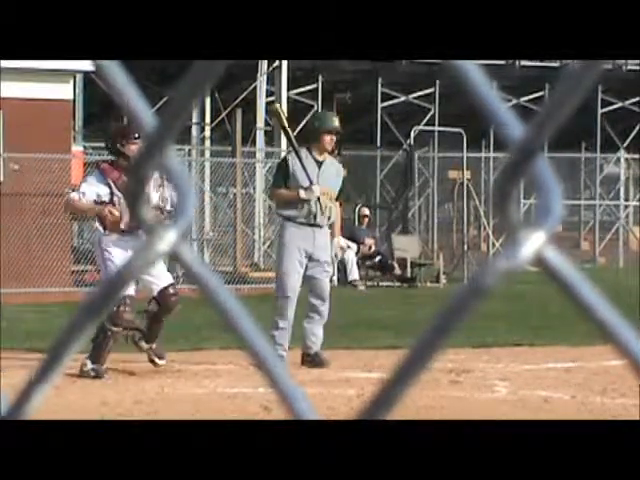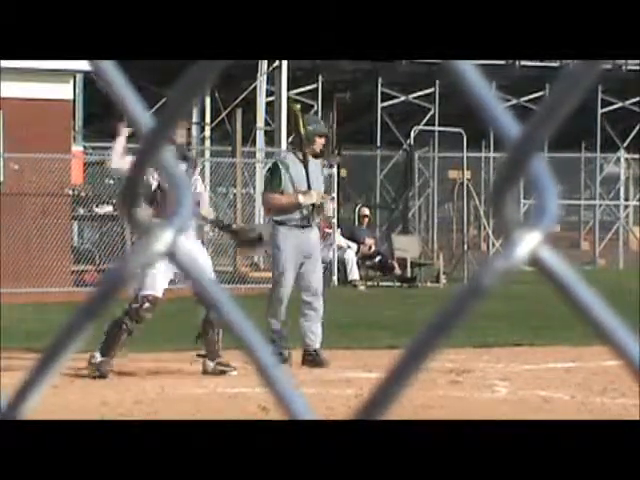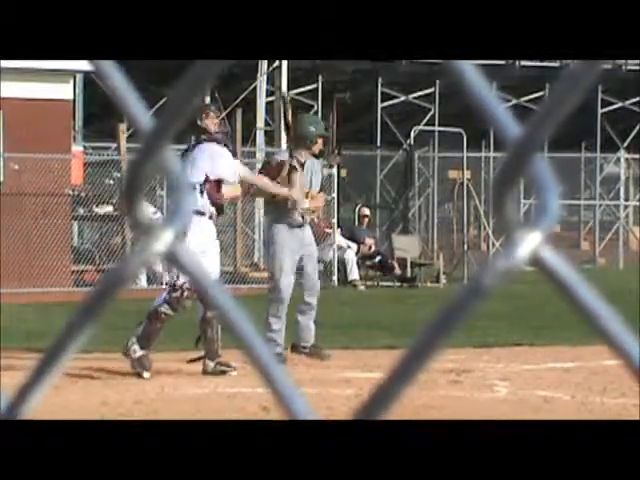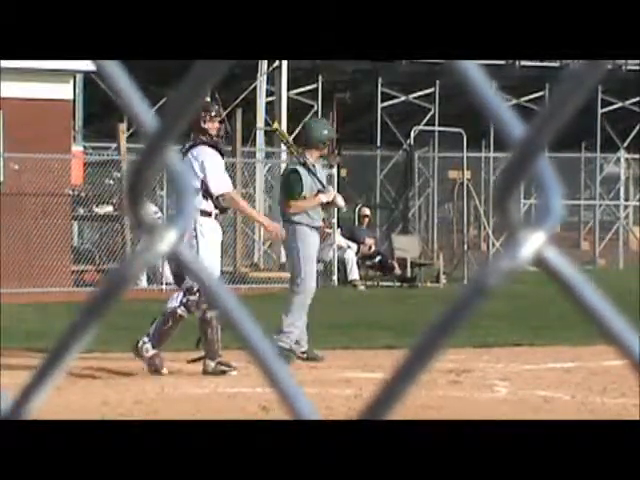
dt=0.4s
person 1, frame 1
left shoulder: (148, 172)
right shoulder: (100, 177)
right elbow: (70, 203)
right wrist: (98, 209)
left hip: (141, 240)
right hip: (114, 244)
left knee: (169, 296)
right knee: (123, 307)
left ankle: (147, 339)
right ankle: (92, 364)
person 1, frame 2
left shoulder: (189, 169)
left elbow: (204, 208)
right elbow: (117, 162)
right wrist: (123, 133)
left hip: (188, 238)
right knee: (144, 302)
left ankle: (212, 359)
right ankle: (102, 357)
person 1, frame 3
left shoulder: (198, 152)
right shoulder: (211, 150)
right elbow: (250, 177)
left wrist: (244, 188)
right wrist: (286, 192)
left hip: (204, 227)
right hip: (194, 225)
right knee: (180, 290)
left ankle: (211, 359)
right ankle: (138, 346)
person 1, frame 4
left shoulder: (188, 153)
right shoulder: (208, 154)
right elbow: (228, 196)
right wrist: (265, 222)
left hip: (191, 224)
right hip: (201, 224)
right knee: (194, 290)
left ankle: (212, 358)
right ankle: (150, 344)
person 2, frame 1
left shoulder: (336, 168)
right shoulder: (292, 160)
right elbow: (274, 195)
left wrist: (337, 236)
right wrist: (303, 193)
left hip: (321, 235)
right hip: (294, 231)
left knee: (321, 295)
right knee: (288, 290)
left ankle: (312, 349)
right ankle: (278, 351)
person 2, frame 2
left shoulder: (317, 166)
right shoulder: (282, 164)
right elbow: (268, 201)
left wrist: (323, 203)
right wrist: (300, 198)
left hip: (310, 232)
right hip: (286, 232)
left knee: (314, 291)
right knee: (281, 291)
left ankle: (312, 348)
right ankle: (277, 348)
person 2, frame 3
left shoulder: (316, 165)
left elbow: (320, 200)
left wrist: (306, 203)
left hip: (304, 230)
right hip: (281, 229)
left knee: (312, 288)
right knee: (281, 290)
left ankle: (305, 342)
right ankle: (274, 348)
person 2, frame 4
left shoulder: (317, 168)
right shoulder: (296, 170)
right elbow: (290, 206)
left wrist: (332, 198)
right wrist: (321, 198)
left hip: (312, 231)
right hip: (300, 230)
left knee: (306, 287)
right knee: (304, 286)
left ankle: (299, 345)
right ankle: (284, 343)
